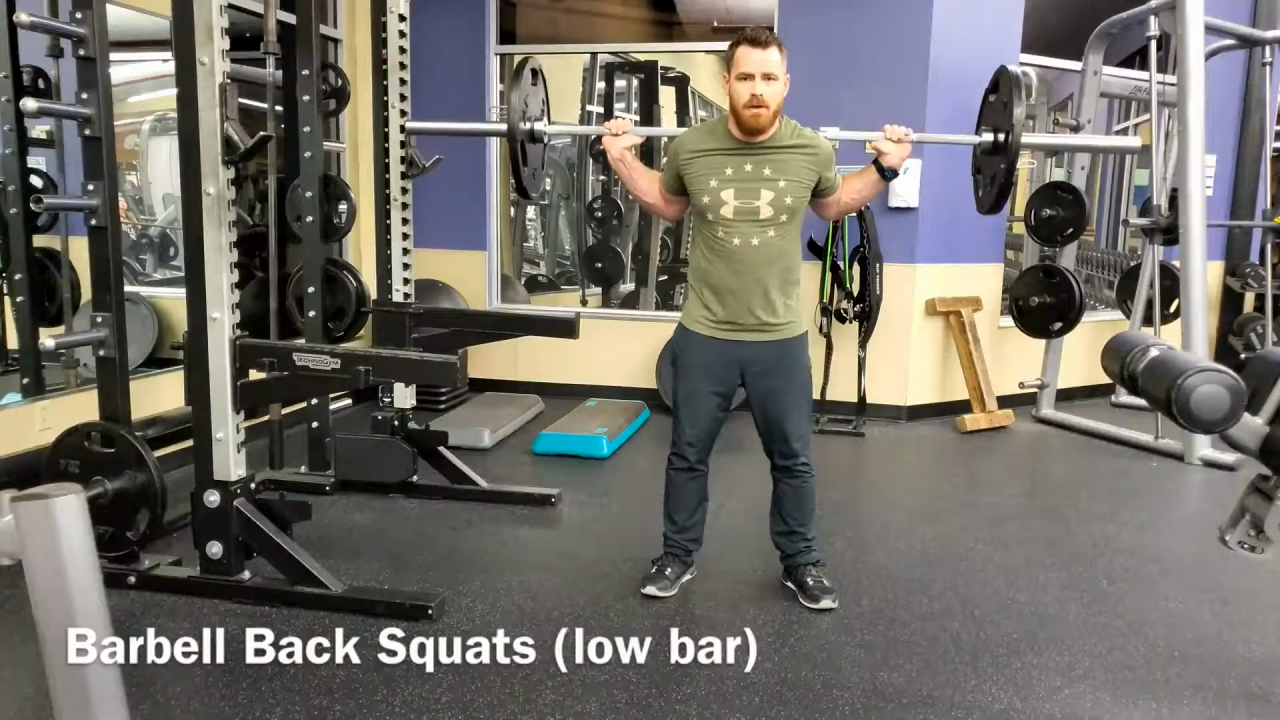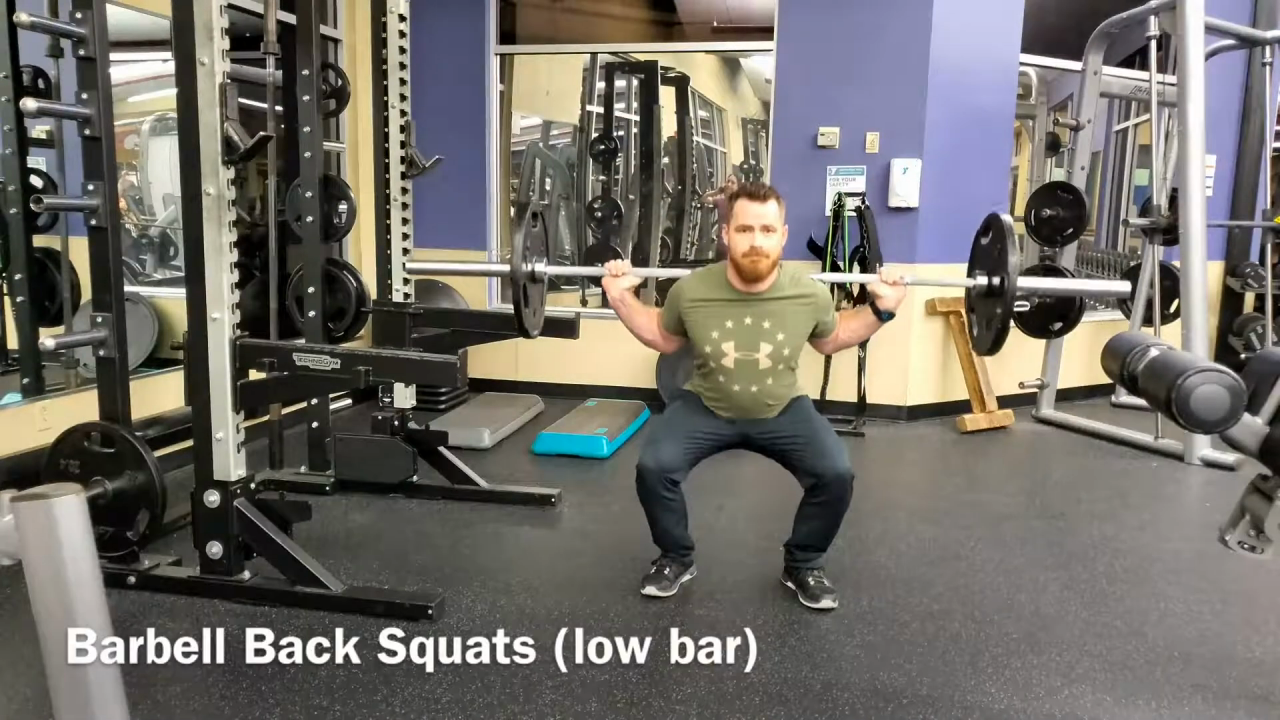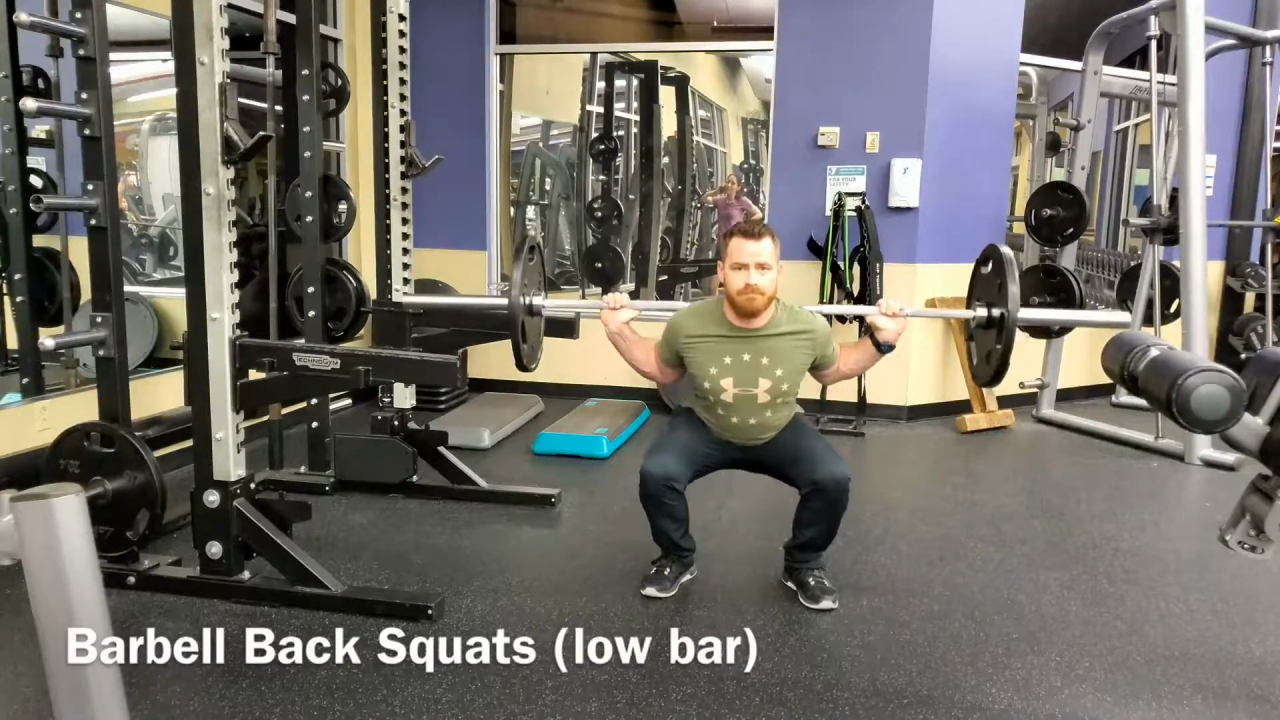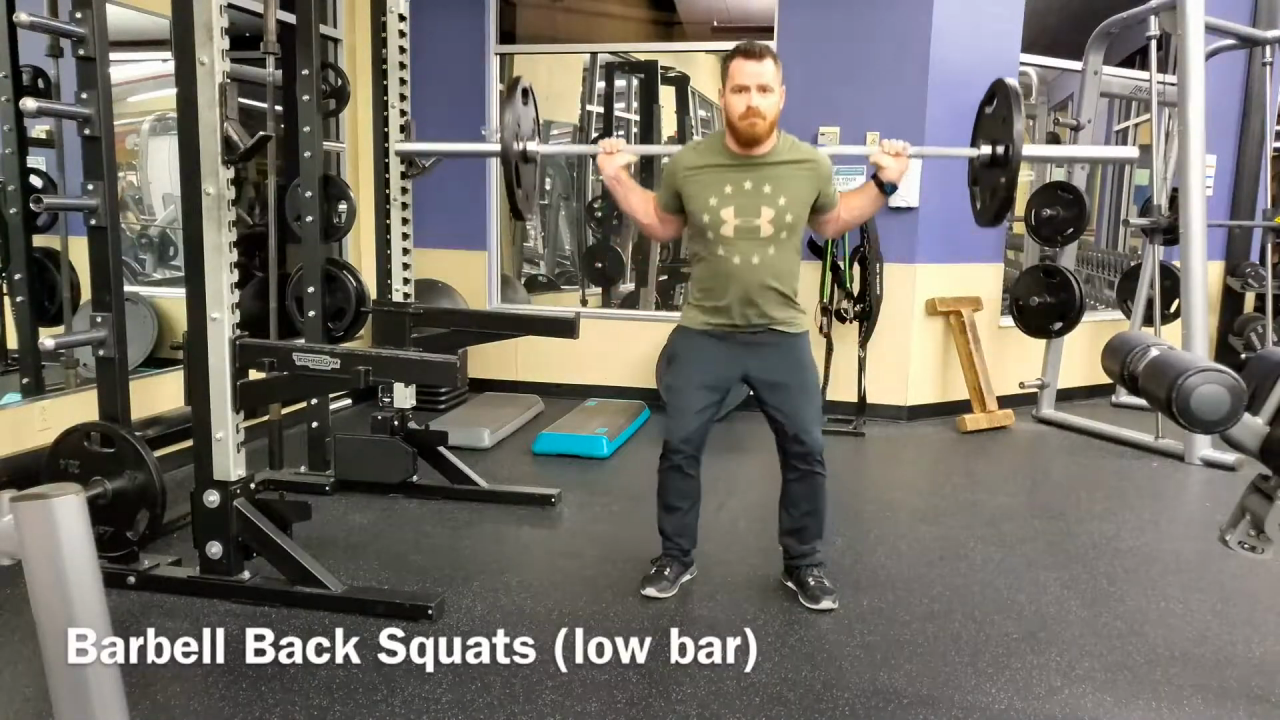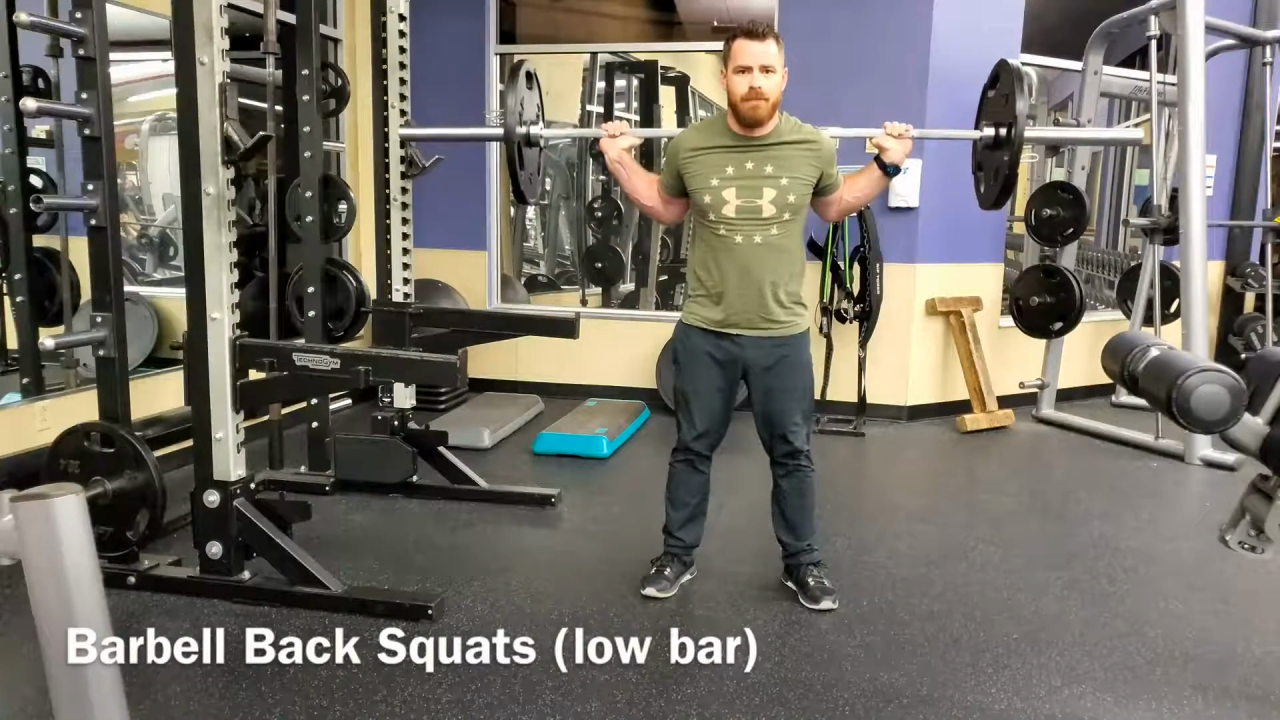
dt=1s
person 1, frame 1
left shoulder: (813, 150)
right shoulder: (690, 147)
left elbow: (834, 204)
right elbow: (667, 204)
left wrist: (884, 169)
right wrist: (621, 160)
left hip: (781, 336)
right hip: (705, 333)
left knee: (793, 459)
right knee: (688, 453)
left ankle: (801, 563)
right ankle: (677, 557)
person 1, frame 2
left shoulder: (810, 294)
right shoulder: (691, 291)
left elbow: (831, 339)
right elbow: (665, 338)
left wrist: (879, 310)
right wrist: (621, 299)
left hip: (782, 410)
right hip: (705, 407)
left knee: (836, 475)
right knee: (654, 467)
left ankle: (803, 565)
right ankle: (676, 558)
person 1, frame 3
left shoulder: (809, 329)
right shoulder: (688, 325)
left elbow: (832, 370)
right elbow: (662, 371)
left wrist: (880, 341)
right wrist: (618, 330)
left hip: (780, 432)
right hip: (705, 429)
left knee: (833, 480)
right knee: (657, 474)
left ankle: (802, 566)
right ankle: (677, 558)
person 1, frame 4
left shoulder: (811, 165)
right shoulder: (686, 164)
left elbow: (831, 223)
right elbow: (663, 227)
left wrist: (883, 184)
right wrist: (617, 179)
left hip: (781, 334)
right hip: (704, 333)
left knee: (806, 449)
right knee: (679, 445)
left ankle: (803, 563)
right ankle: (676, 557)
person 1, frame 5
left shoulder: (814, 146)
right shoulder: (688, 146)
left elbow: (834, 205)
right elbow: (666, 209)
left wrist: (886, 166)
right wrist: (619, 163)
left hip: (782, 332)
right hip: (705, 330)
left knee: (792, 453)
right knee: (692, 448)
left ankle: (802, 563)
right ankle: (677, 556)
